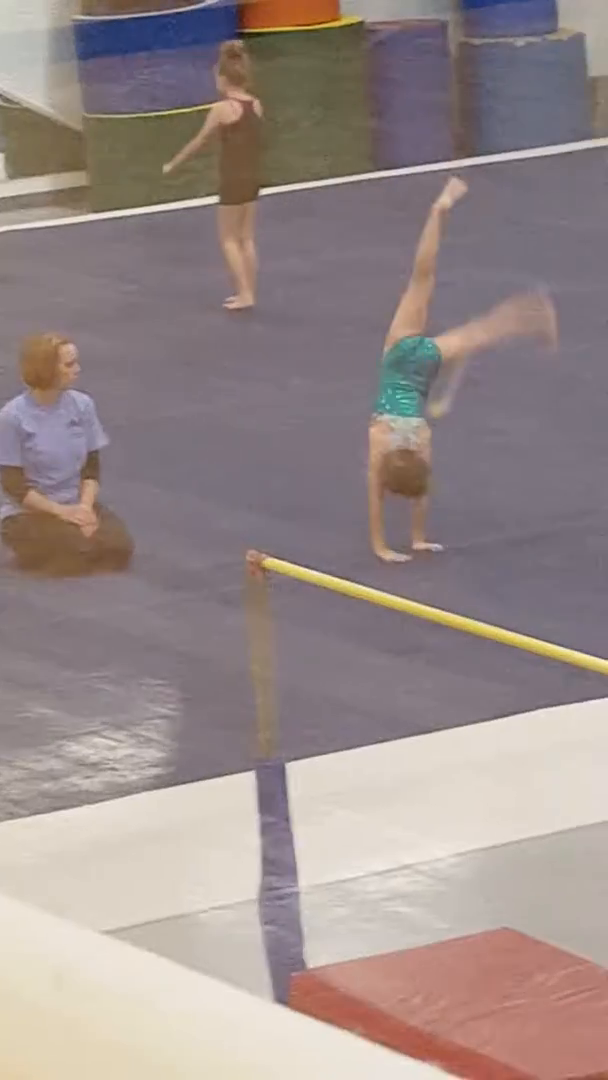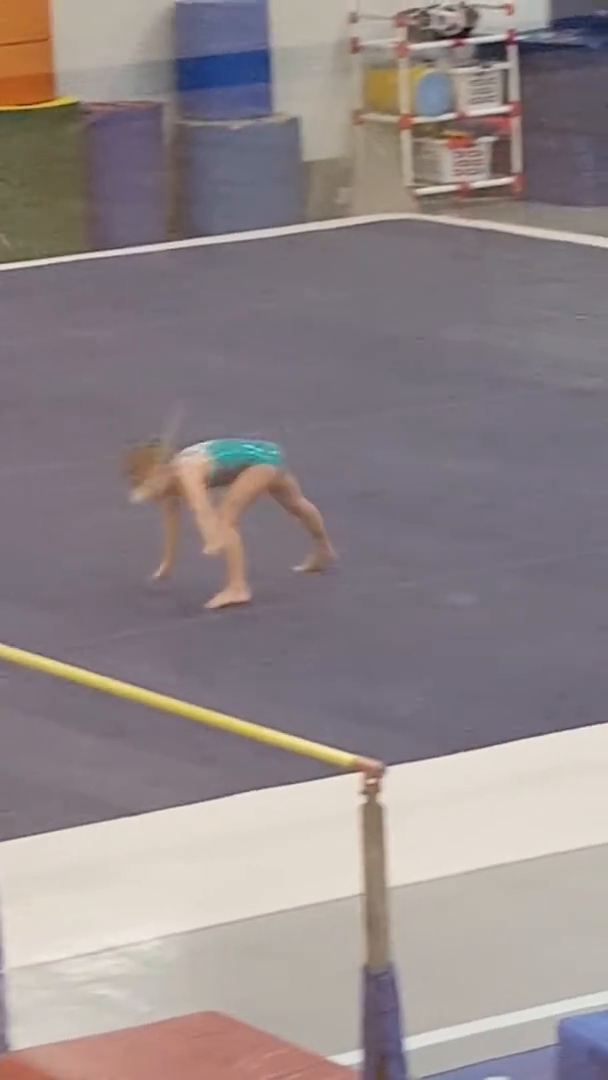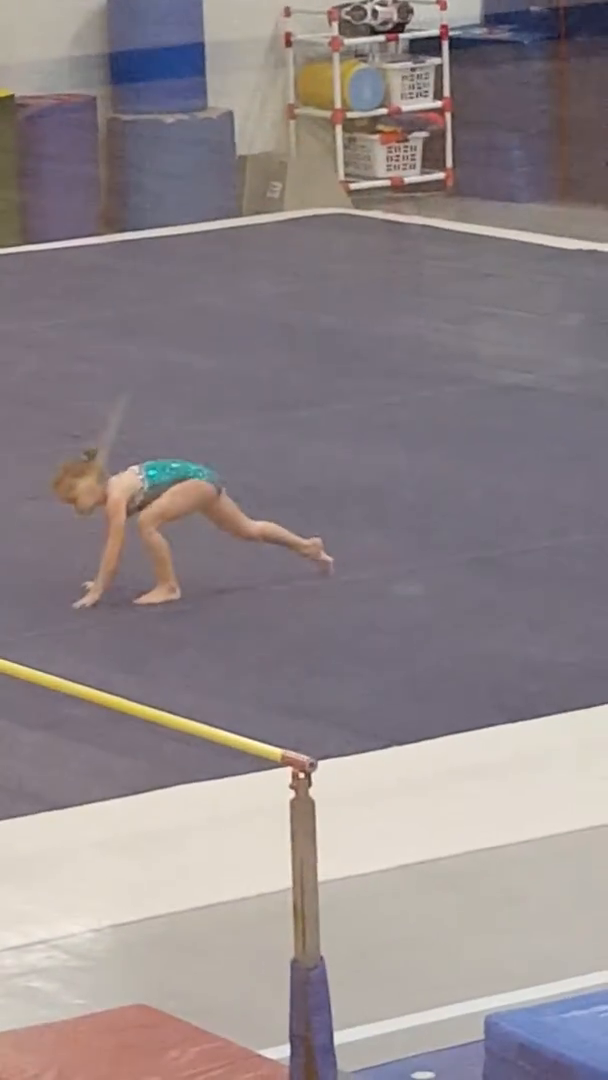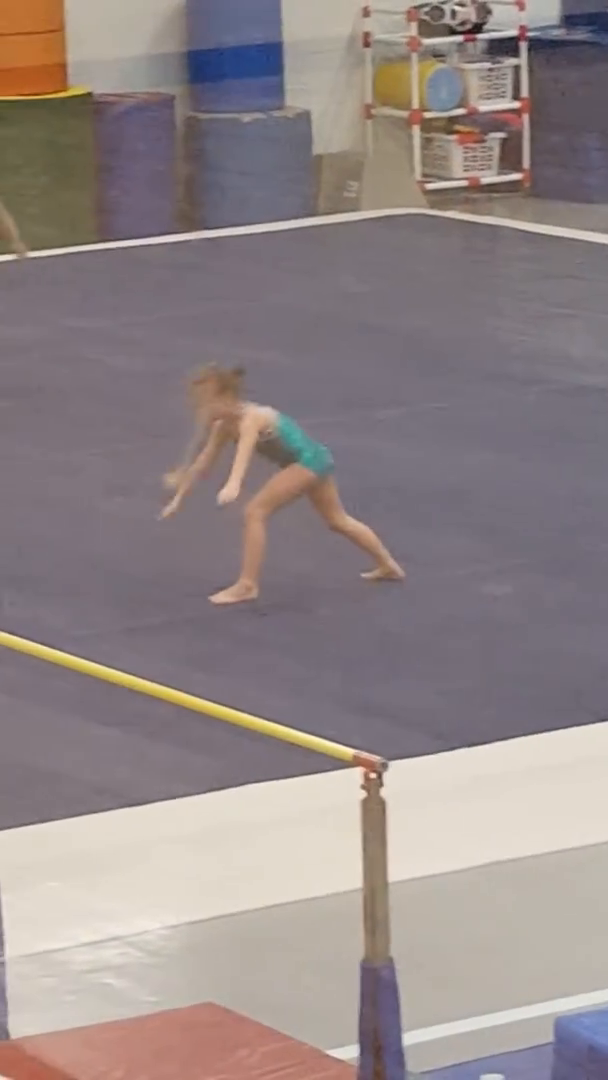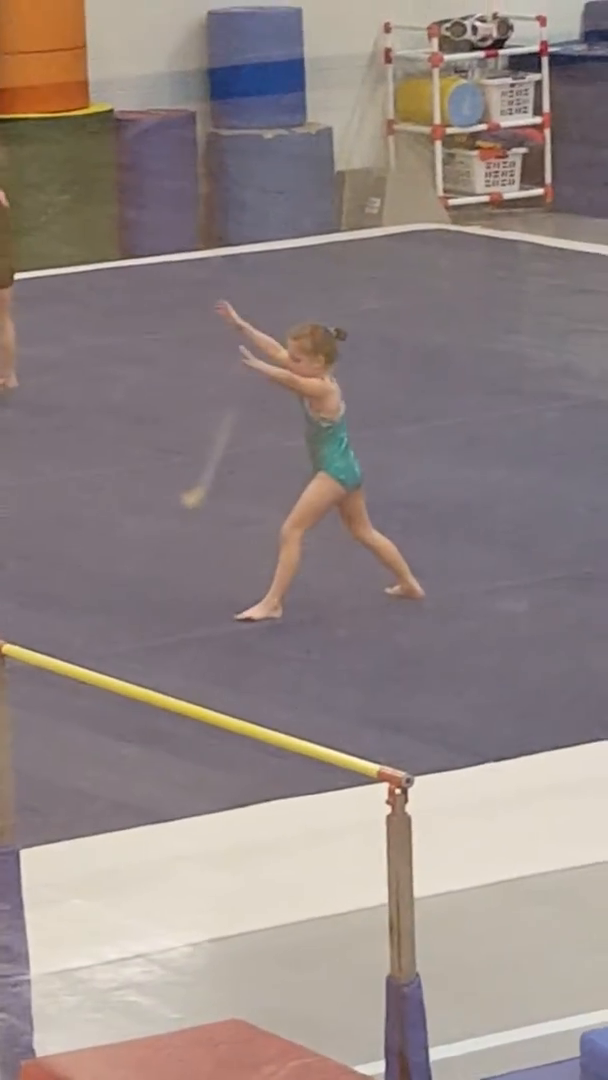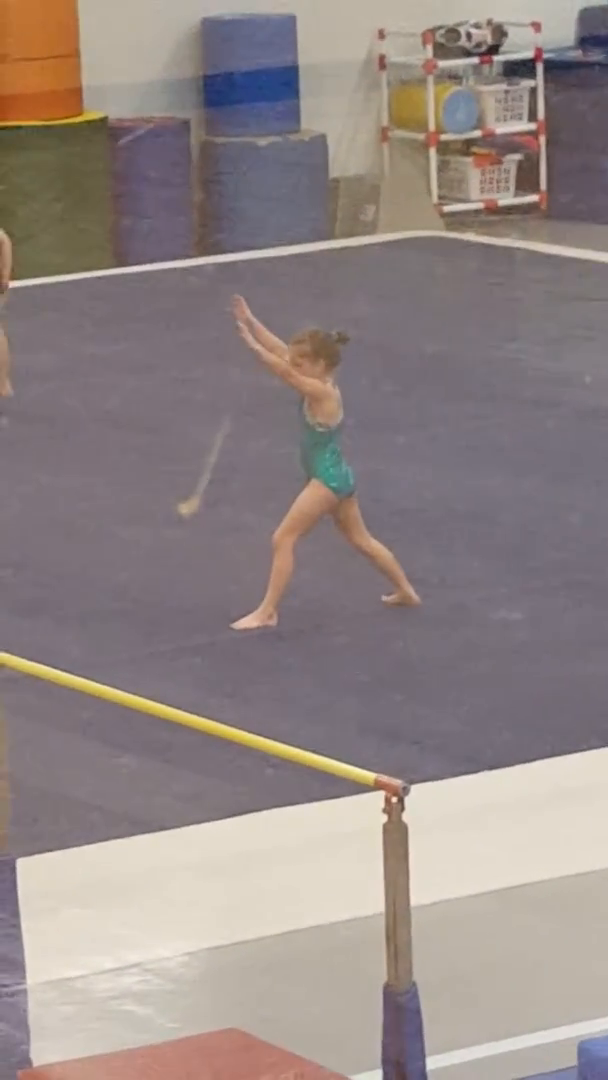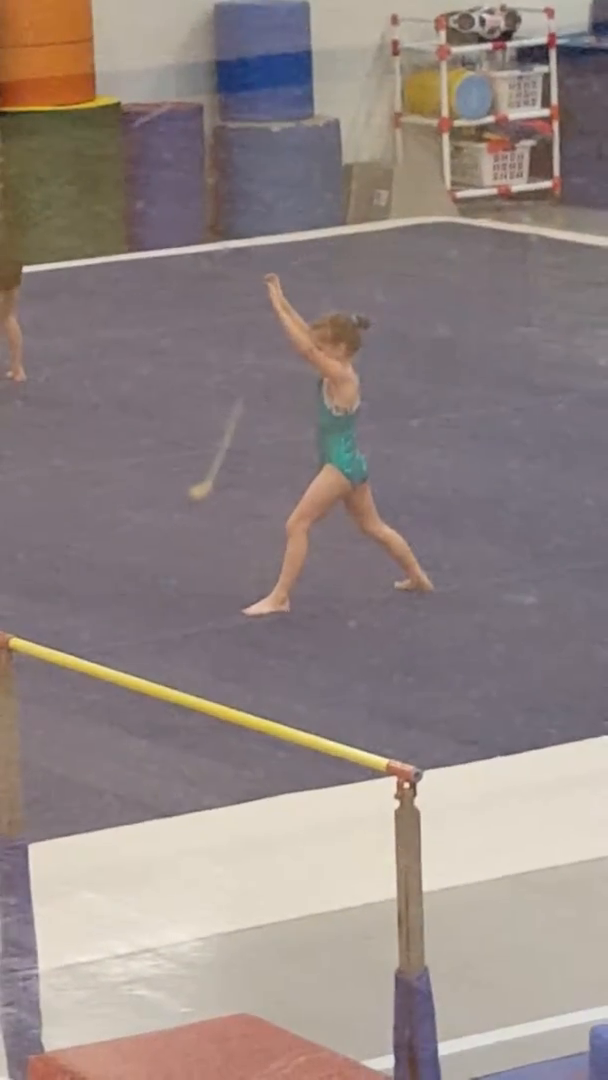
dt=0.7s
person 1, frame 1
left shoulder: (418, 450)
right shoulder: (380, 448)
left elbow: (418, 498)
right elbow: (374, 502)
left wrist: (418, 539)
right wrist: (379, 548)
left hip: (426, 357)
right hip: (404, 354)
right knee: (422, 280)
right ankle: (440, 210)
person 1, frame 2
left shoulder: (186, 473)
right shoulder: (170, 472)
left elbow: (201, 507)
right elbow: (171, 518)
left wrist: (213, 540)
right wrist: (167, 561)
left hip: (265, 458)
right hip: (263, 455)
left knee: (224, 517)
right knee: (294, 504)
left ankle: (238, 588)
right ankle: (323, 551)
person 1, frame 3
left shoulder: (116, 495)
right shoulder: (111, 490)
left elbow: (114, 545)
right elbow: (113, 544)
left wrist: (97, 590)
right wrist: (102, 580)
left hip: (198, 479)
right hip: (202, 479)
left knee: (146, 521)
right knee: (246, 528)
left ankle: (168, 586)
right ankle: (308, 546)
person 1, frame 4
left shoulder: (249, 419)
right shoulder: (226, 424)
left elbow: (243, 453)
right elbow: (203, 461)
left wrist: (233, 483)
right wrist: (179, 496)
left hip: (307, 462)
right hip: (315, 459)
left knee: (255, 512)
right knee: (338, 520)
left ankle: (247, 586)
right ankle: (389, 567)
person 1, frame 5
left shoulder: (323, 389)
right shoulder: (314, 378)
left elbow: (287, 379)
right elbow: (275, 350)
left wrist: (258, 366)
right wrist: (238, 323)
left hip: (334, 472)
right hip: (344, 468)
left knee: (291, 532)
right knee: (364, 533)
left ankle: (273, 603)
right ankle: (409, 584)
person 1, frame 6
left shoulder: (322, 393)
right shoulder: (318, 384)
left elbow: (284, 372)
right elbow: (283, 353)
left wrist: (250, 342)
right wrist: (251, 321)
left hip: (327, 479)
right hip: (335, 475)
left knee: (282, 539)
right knee: (361, 540)
left ankle: (267, 612)
right ankle: (406, 592)
person 1, frame 7
left shoulder: (342, 376)
right shoulder: (337, 369)
left elbow: (306, 349)
right elbow: (308, 336)
left wrist: (279, 310)
right wrist: (282, 301)
left hip: (340, 465)
right hip: (348, 462)
left knee: (296, 526)
right knee: (374, 527)
left ankle: (279, 598)
right ankle: (418, 577)
